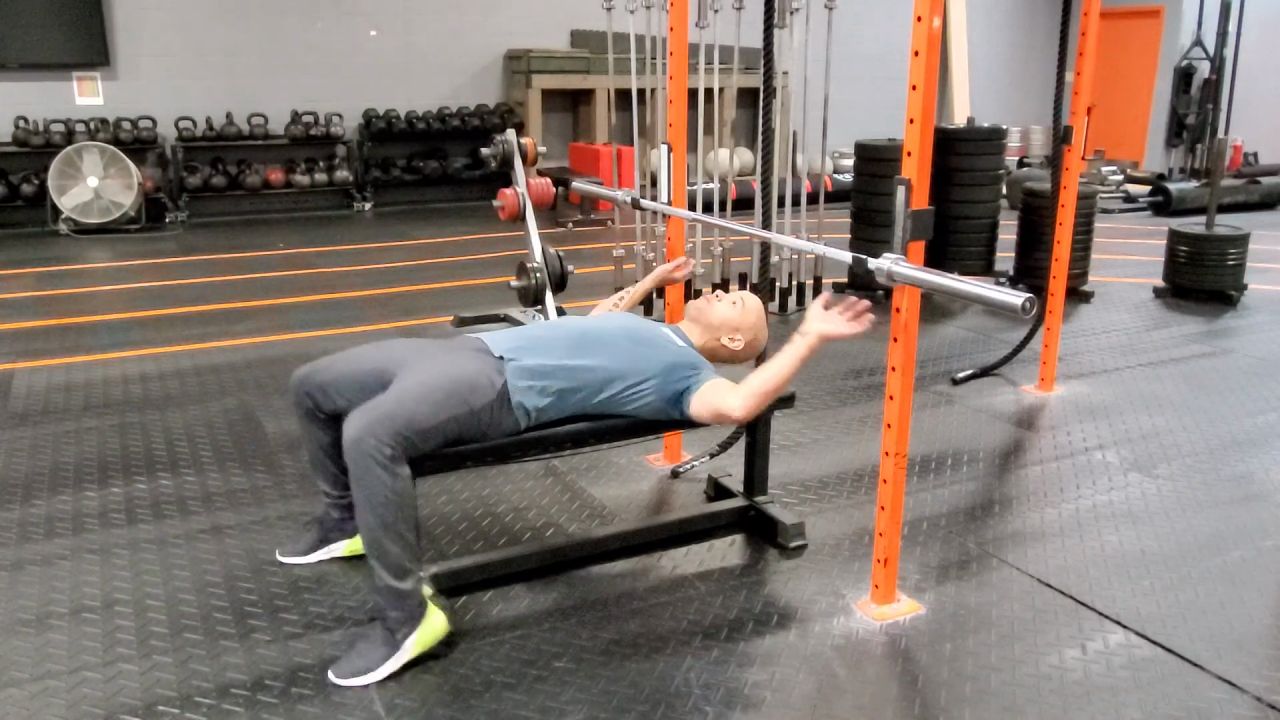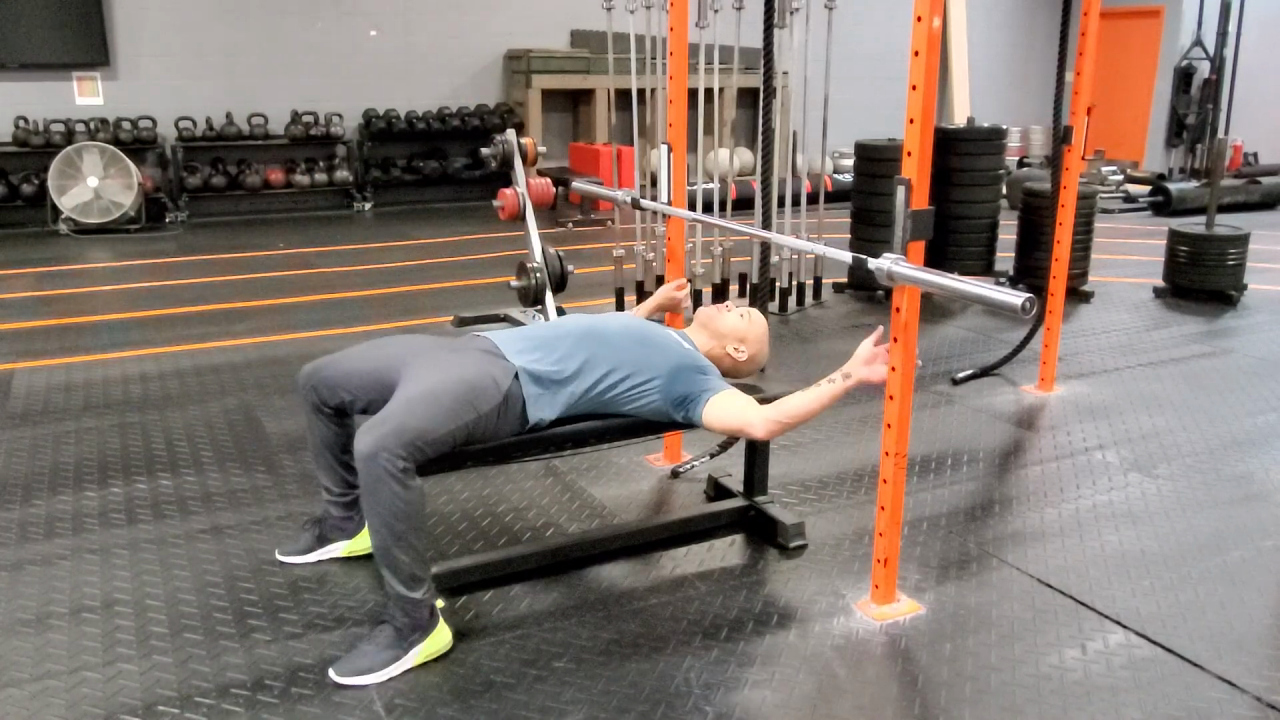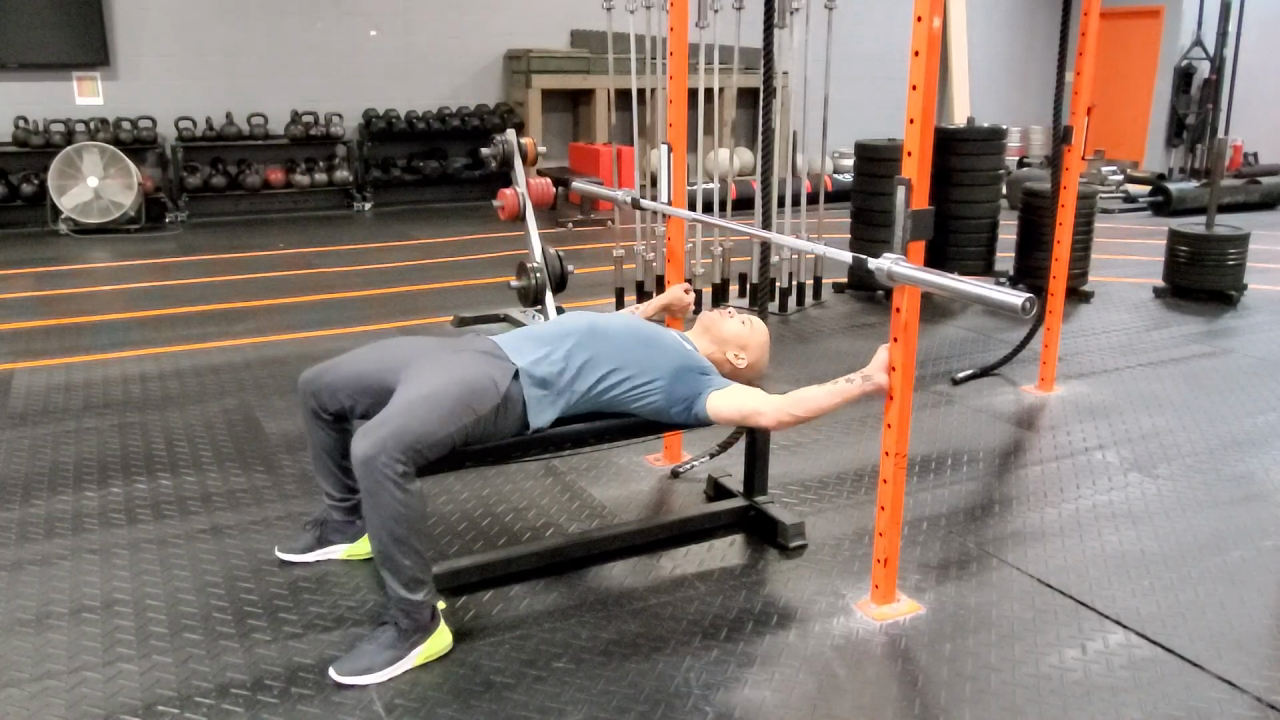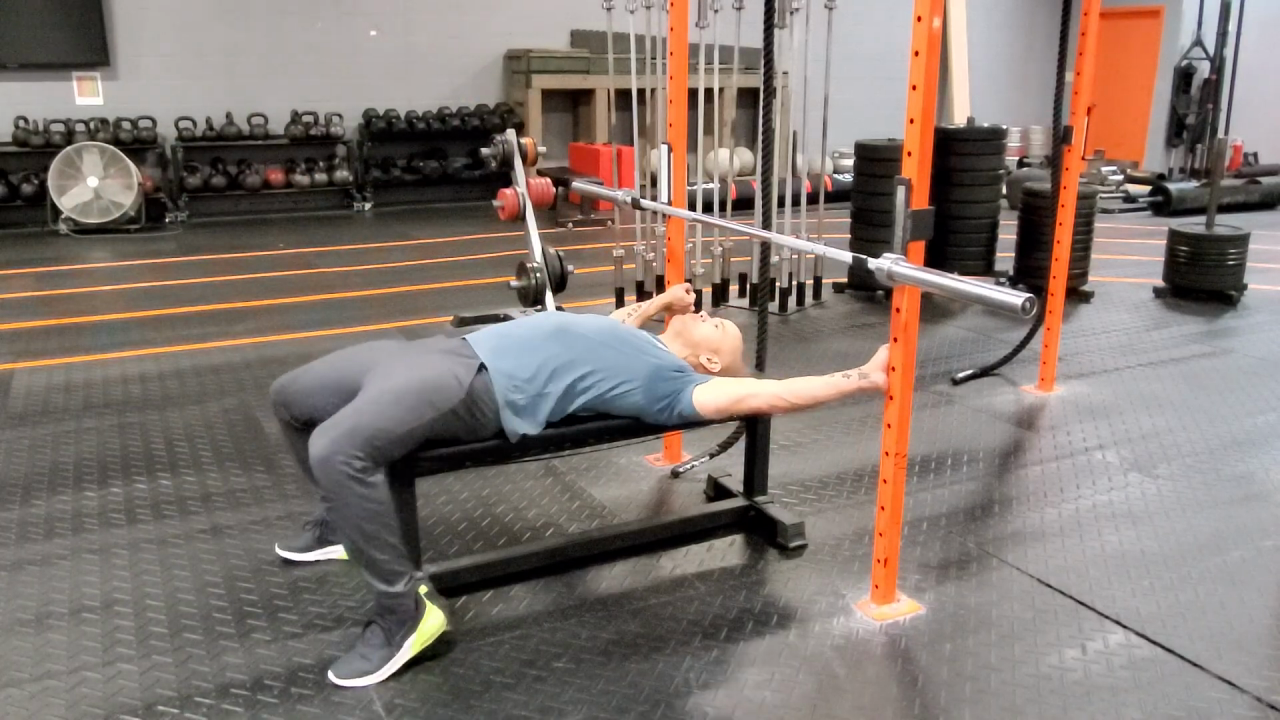
dt=0.3s
person 1, frame 1
left shoulder: (686, 372)
right shoulder: (649, 328)
left elbow: (737, 405)
left wrist: (809, 335)
right wrist: (649, 281)
left hip: (500, 387)
right hip: (471, 346)
left knee: (367, 434)
right knee: (311, 385)
left ankle: (407, 614)
right ankle: (345, 520)
person 1, frame 2
left shoulder: (694, 377)
right shoulder: (661, 337)
left elbow: (759, 422)
left wrist: (850, 374)
right wrist: (656, 301)
left hip: (506, 385)
right hip: (477, 346)
left knee: (382, 449)
right knee: (322, 382)
left ankle: (415, 623)
right ankle: (347, 519)
person 1, frame 3
left shoulder: (695, 380)
right shoulder: (660, 341)
left elbow: (771, 410)
left wrist: (869, 379)
right wrist: (661, 302)
left hip: (507, 388)
right hip: (475, 348)
left knee: (379, 450)
right knee: (319, 389)
left ankle: (417, 623)
right ankle: (348, 522)
person 1, frame 4
left shoulder: (672, 381)
right shoulder: (647, 346)
left elbow: (766, 396)
left wrist: (866, 377)
right wrist: (662, 298)
left hip: (479, 386)
left knee: (337, 448)
right knee: (291, 397)
left ankle: (403, 611)
right ankle: (346, 521)
